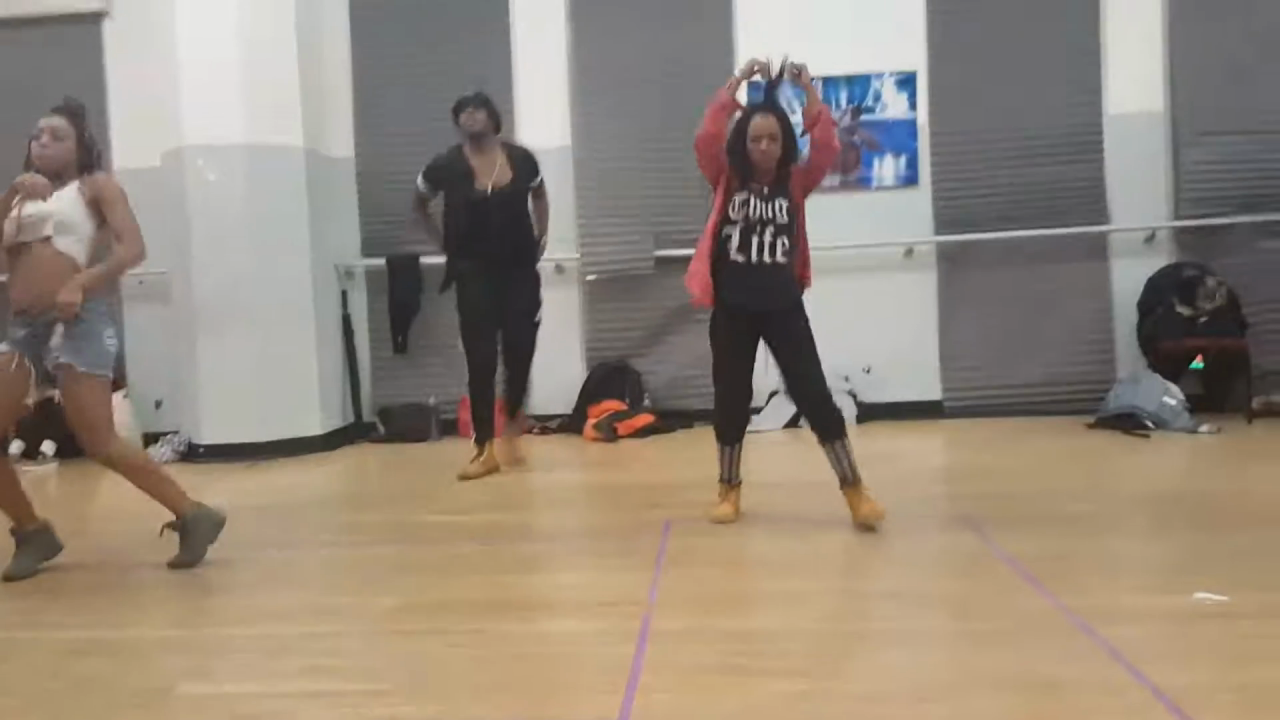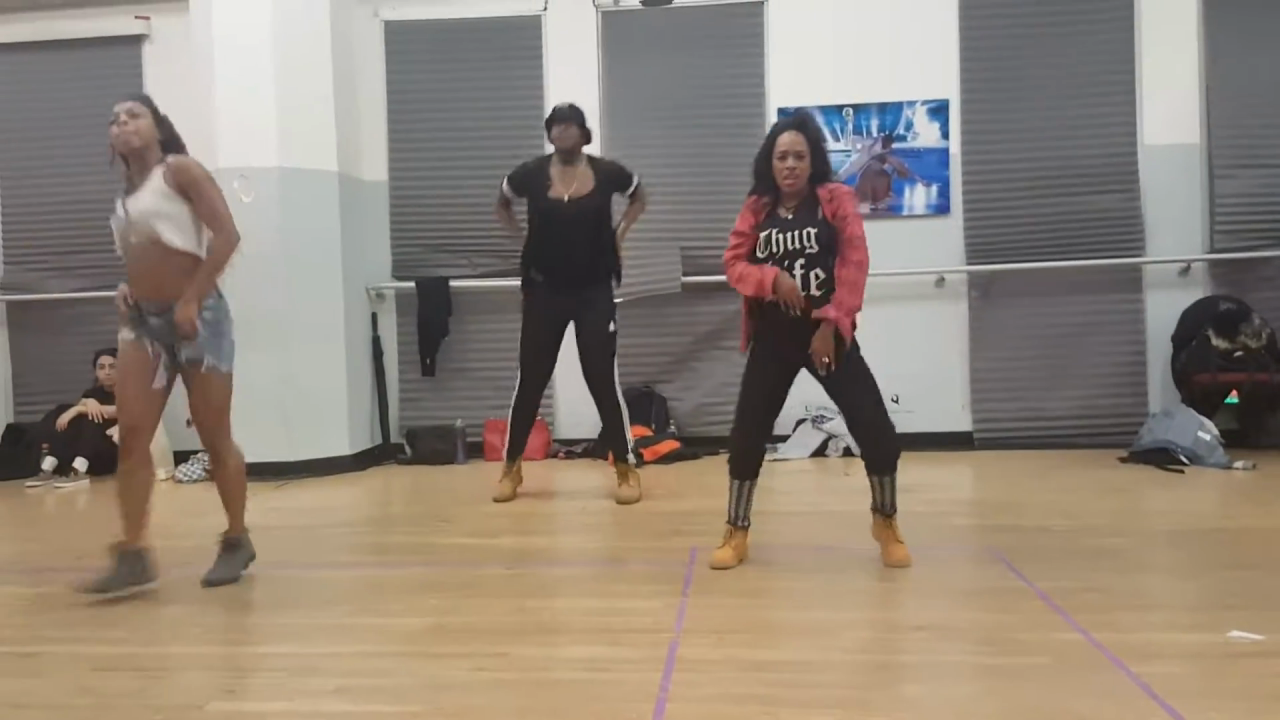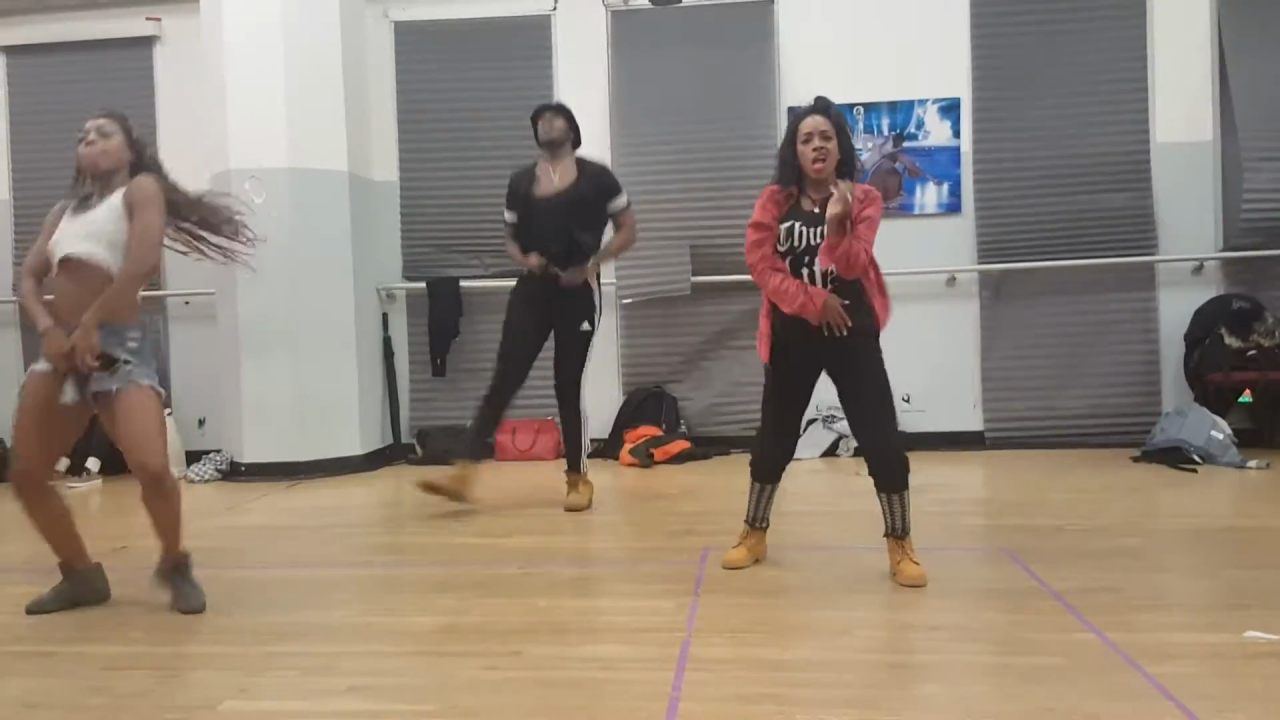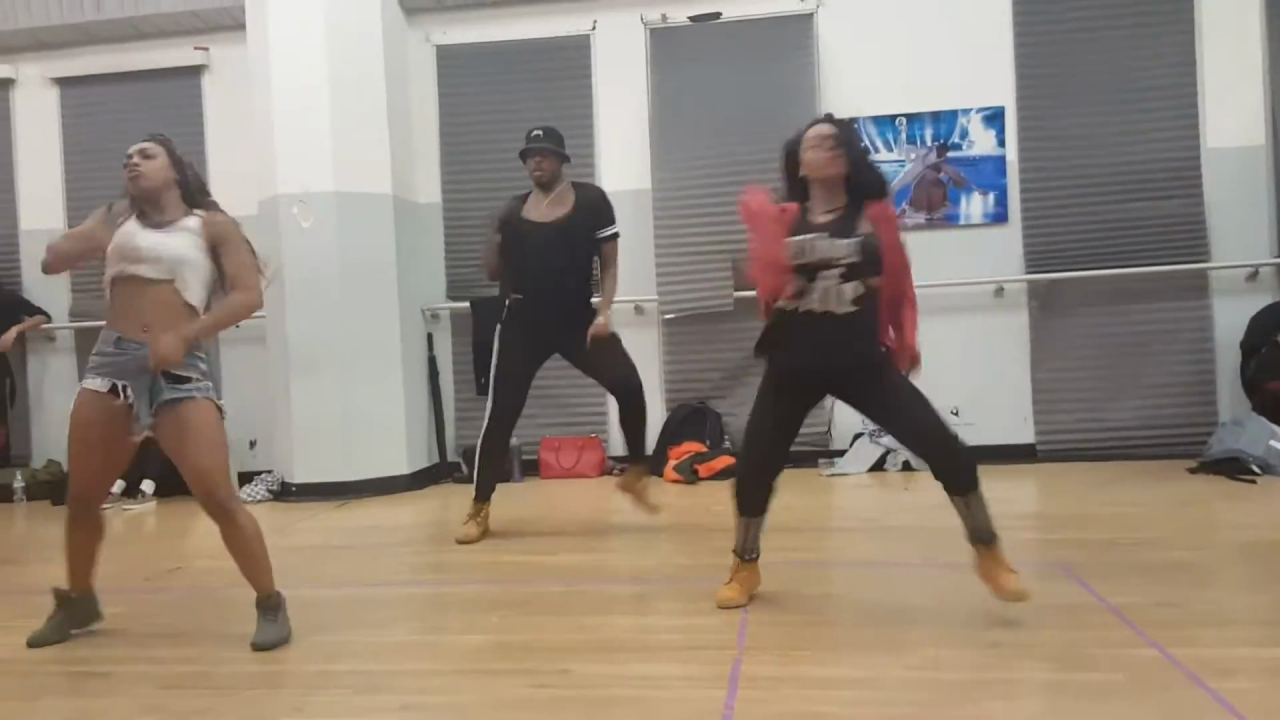
dt=1s
person 1, frame 1
left shoulder: (97, 186)
left elbow: (133, 248)
left wrist: (82, 284)
left hip: (75, 324)
left knee: (100, 444)
left ankle: (193, 517)
person 1, frame 2
left shoulder: (179, 167)
right shoulder: (123, 193)
left elbow: (227, 234)
left wrist: (190, 296)
right wrist: (128, 289)
left hip: (195, 315)
right hip: (143, 321)
left knee: (215, 439)
right knee: (132, 439)
left ankle: (235, 541)
right ankle: (130, 556)
person 1, frame 3
left shoulder: (142, 190)
right shoulder: (62, 212)
left elbow: (144, 263)
right elbow: (28, 279)
left wrist: (89, 324)
right wrist: (49, 330)
left hip: (123, 346)
right hip: (62, 350)
left knee: (149, 467)
right knee: (25, 475)
left ankle: (176, 564)
right ankle: (83, 575)
person 1, frame 4
left shoulder: (212, 224)
right shoulder: (110, 219)
left elbow: (250, 296)
right elbow: (53, 260)
left wrist: (187, 335)
right wrist: (86, 237)
left hip: (182, 369)
right hip: (112, 363)
left knee: (218, 497)
right knee: (82, 496)
left ankle: (271, 605)
right ankle: (77, 602)
person 2, frame 1
left shoulder: (795, 181)
right shoulder: (727, 179)
left elbow: (827, 147)
right elbow: (706, 139)
left wrist: (808, 91)
right wrist: (736, 84)
left hip: (784, 307)
right hip: (732, 308)
left knee: (814, 396)
right knee: (730, 401)
left ankle: (854, 490)
right ankle: (729, 489)
person 2, frame 2
left shoulder: (835, 199)
right shoulder: (755, 209)
left elbow: (854, 263)
right elbow: (733, 266)
left wrist: (833, 323)
right wrist: (771, 279)
left hip: (826, 334)
right hip: (770, 337)
left knee: (875, 429)
right knee: (747, 433)
left ankle: (886, 524)
right ankle: (736, 534)
person 2, frame 3
left shoulder: (863, 198)
right shoulder: (774, 200)
left elbow: (853, 263)
right elbow: (761, 263)
left wrist: (837, 225)
right wrist: (811, 300)
left hip: (853, 336)
right hip: (793, 336)
left knee: (882, 442)
right knee: (774, 440)
left ankle: (900, 547)
right ankle: (754, 533)
person 2, frame 4
left shoulder: (874, 217)
right shoulder: (783, 221)
left elbow: (897, 291)
right elbow: (771, 286)
left wrist: (905, 347)
right wrist: (761, 225)
left hip: (864, 358)
right hip: (792, 364)
left knee: (945, 451)
right knee: (754, 470)
left ankle: (988, 554)
right ankle: (743, 570)
person 3, frame 1
left shoulder: (521, 158)
right shoulder: (446, 166)
left elbow: (540, 197)
right elbow: (419, 203)
left wrist: (541, 241)
right wrist: (445, 244)
left hip: (519, 272)
right hip: (475, 274)
left knee: (519, 357)
right knee: (481, 360)
left ankle: (511, 428)
right ankle: (484, 449)
person 3, frame 2
left shoulder: (606, 172)
right shoulder: (531, 173)
left elbow: (639, 196)
right elbow: (502, 204)
left wrist: (620, 231)
right wrist: (522, 238)
left hip: (593, 290)
right hip: (544, 290)
left knee: (602, 380)
right knee: (531, 379)
left ankle: (627, 470)
right ankle: (512, 470)
person 3, frame 3
left shoulder: (596, 175)
right shoulder: (521, 180)
left elbow: (628, 232)
right elbow: (510, 237)
left wrist: (593, 263)
right wrist: (525, 260)
left hip: (577, 292)
right hip: (533, 289)
left knee: (567, 386)
right knee: (504, 378)
left ankle: (577, 479)
right ankle: (464, 472)
person 3, frame 4
left shoulder: (591, 199)
right shoulder: (514, 207)
left elbow: (608, 261)
right elbow: (495, 271)
left wrist: (605, 311)
right wrist: (491, 255)
left hip: (575, 320)
right hip: (522, 320)
left knee: (628, 385)
right knee: (501, 416)
left ankle: (635, 472)
right ankle: (479, 511)
